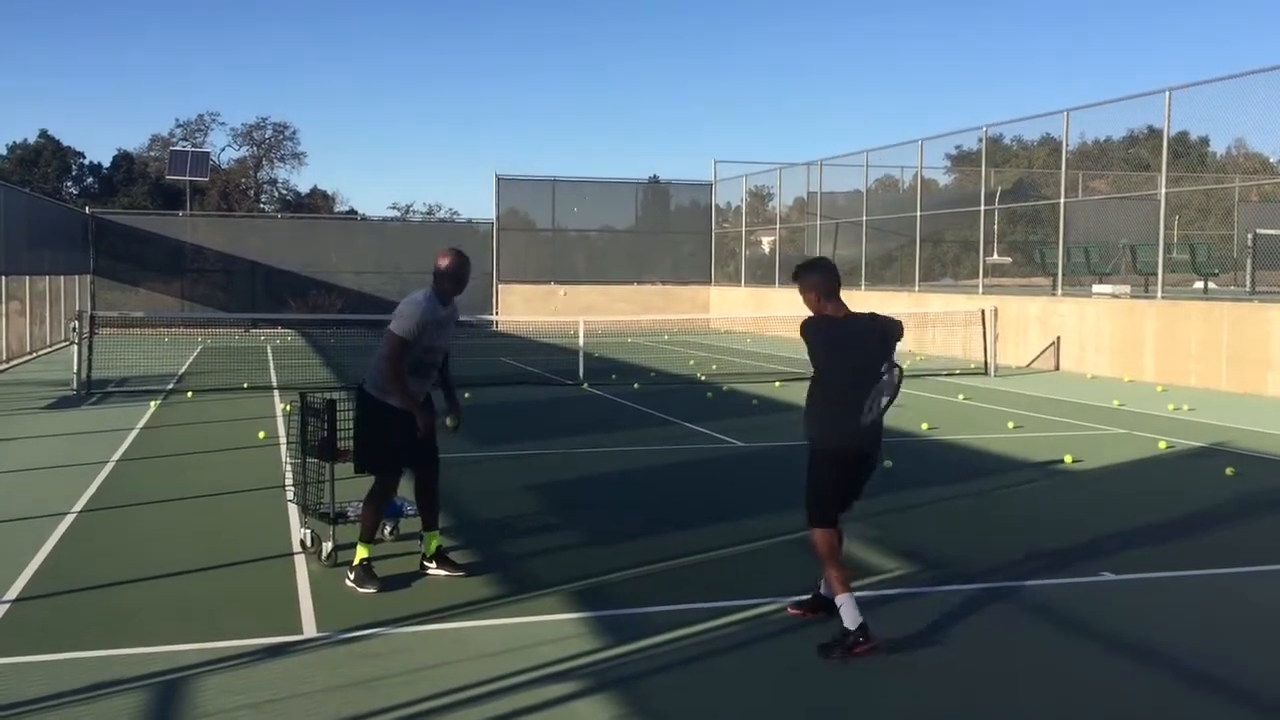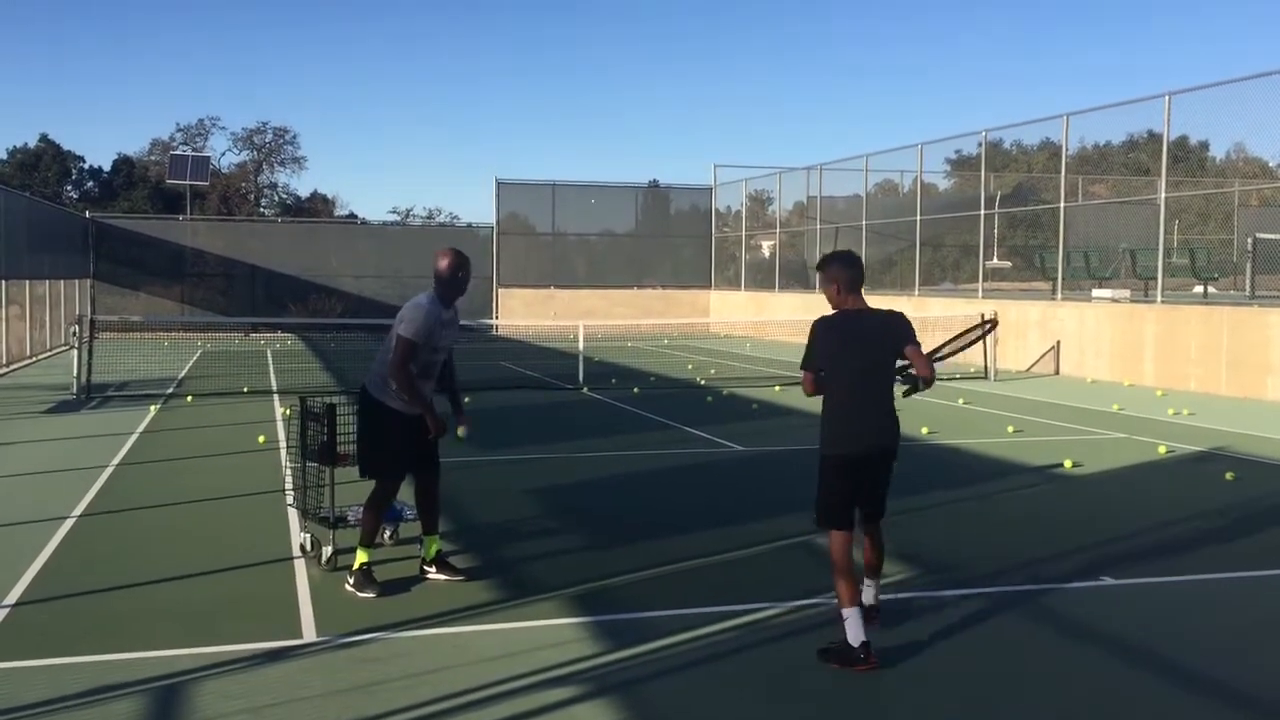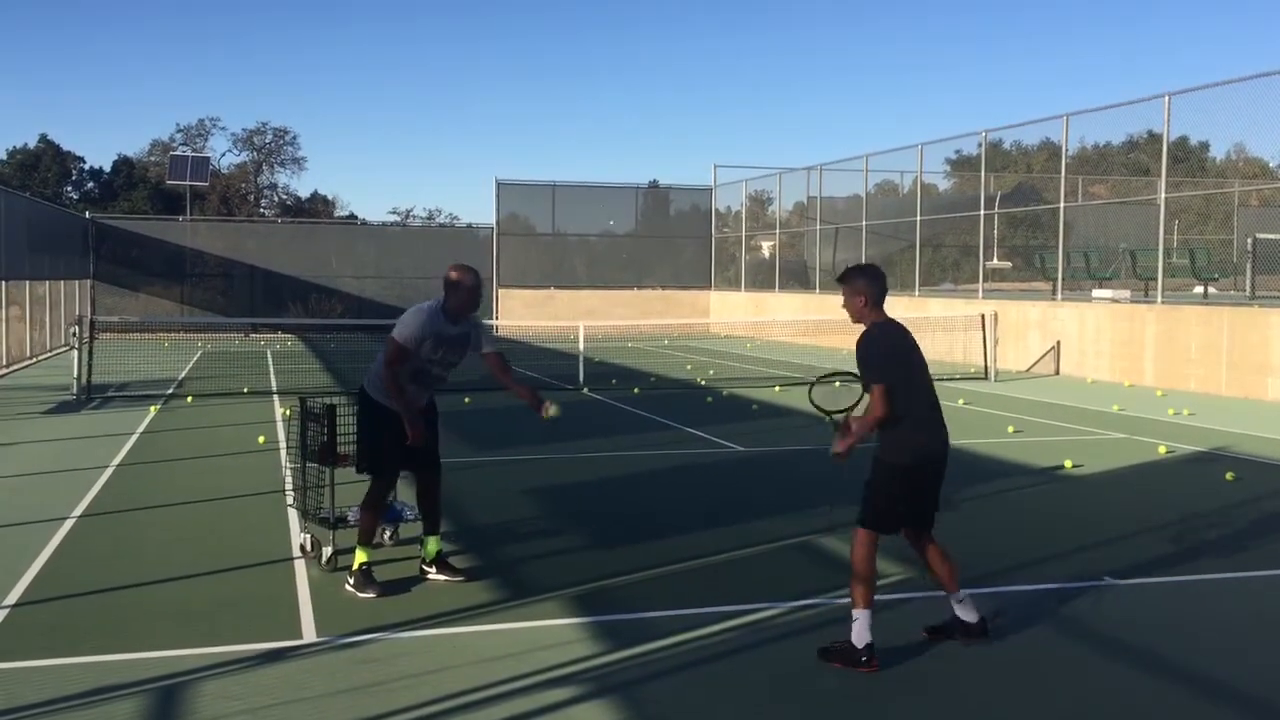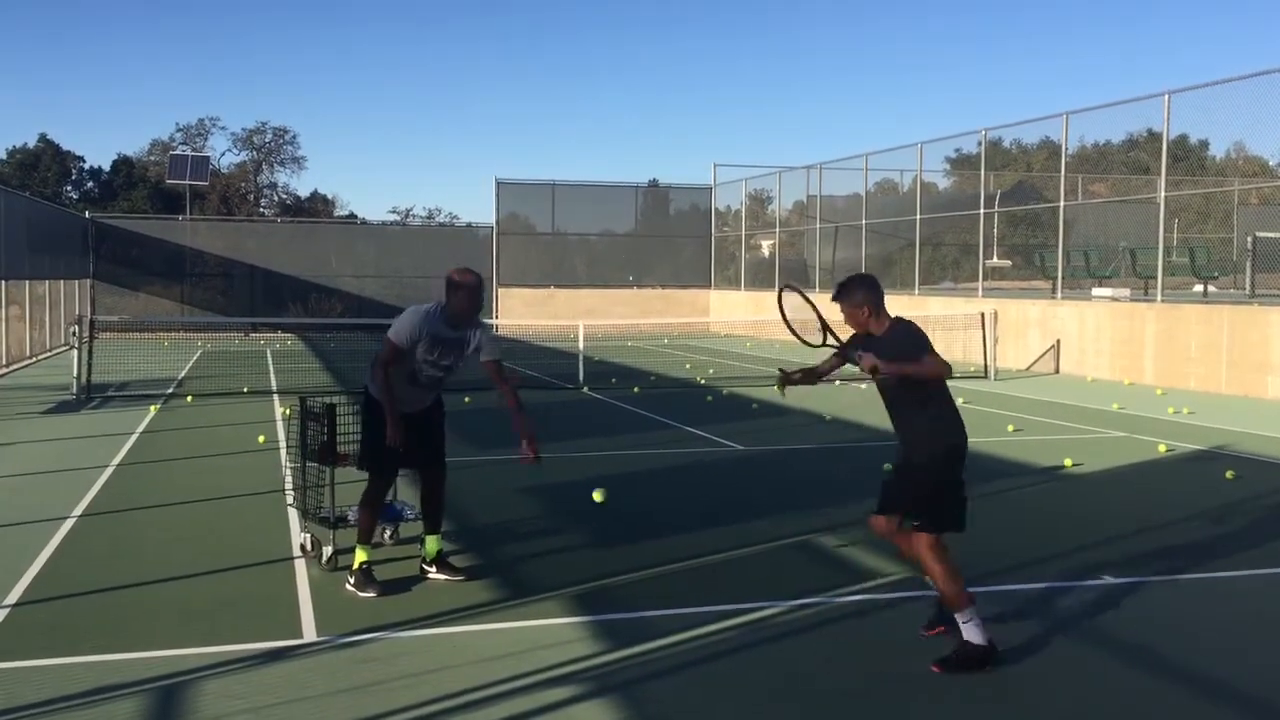
dt=0.3s
person 1, frame 1
left shoulder: (812, 330)
right shoulder: (875, 327)
left hip: (830, 444)
right hip: (868, 442)
left knee: (822, 531)
right knee: (828, 517)
left ankle: (855, 630)
right ankle: (828, 595)
person 1, frame 2
left shoulder: (823, 329)
right shoulder: (893, 322)
left elbow: (810, 387)
right elbow: (925, 373)
right wrist: (914, 378)
left hip: (840, 445)
right hip: (883, 442)
left knee: (840, 538)
right knee: (871, 523)
left ankle: (857, 644)
right ankle: (868, 600)
person 1, frame 3
left shoulder: (872, 341)
right shoulder: (894, 335)
left elbow: (879, 406)
left wrist: (848, 441)
right wrist: (855, 426)
left hip: (908, 451)
right hip: (928, 447)
left knee: (865, 537)
right knee: (918, 535)
left ankle: (861, 645)
right ankle: (968, 617)
person 1, frame 4
left shoulder: (906, 334)
right shoulder: (865, 340)
left elbow: (942, 370)
right elbow: (823, 369)
left wrist: (886, 367)
right wrist: (795, 377)
left hip: (940, 448)
right hip: (916, 447)
left knee: (926, 542)
right knee: (882, 523)
left ankle: (977, 641)
right ankle: (953, 604)
person 2, frame 1
left shoulder: (449, 310)
right shoulder: (417, 309)
right elbow: (391, 365)
left wrist: (451, 401)
right wrist: (419, 411)
left hip: (415, 402)
right hip: (383, 402)
left knee: (429, 472)
right knee: (388, 480)
left ankle: (431, 552)
right ankle: (359, 563)
person 2, frame 2
left shoulder: (450, 313)
right shoulder: (422, 311)
left elbow: (444, 363)
right elbow: (399, 368)
left wrist: (458, 407)
right wrist: (430, 413)
left hip: (415, 407)
right hip: (385, 406)
left knee: (429, 477)
right knee: (389, 484)
left ankle: (431, 556)
right ankle: (359, 567)
person 2, frame 3
left shoulder: (474, 329)
right shoulder: (420, 319)
left elbow: (502, 371)
right elbow: (388, 368)
left wrist: (537, 402)
right wrist: (409, 419)
left hip: (420, 405)
right hip: (381, 403)
left knee: (430, 476)
right knee: (384, 483)
left ankle: (431, 557)
right ankle: (359, 567)
person 2, frame 4
left shoulder: (478, 332)
right shoulder: (417, 319)
left elbow: (503, 383)
right elbow: (380, 366)
left wrist: (525, 434)
right wrist: (392, 418)
left hip: (426, 407)
right hip: (384, 404)
left knee: (435, 476)
right knee: (381, 481)
left ankle: (431, 557)
right ankle: (359, 566)
